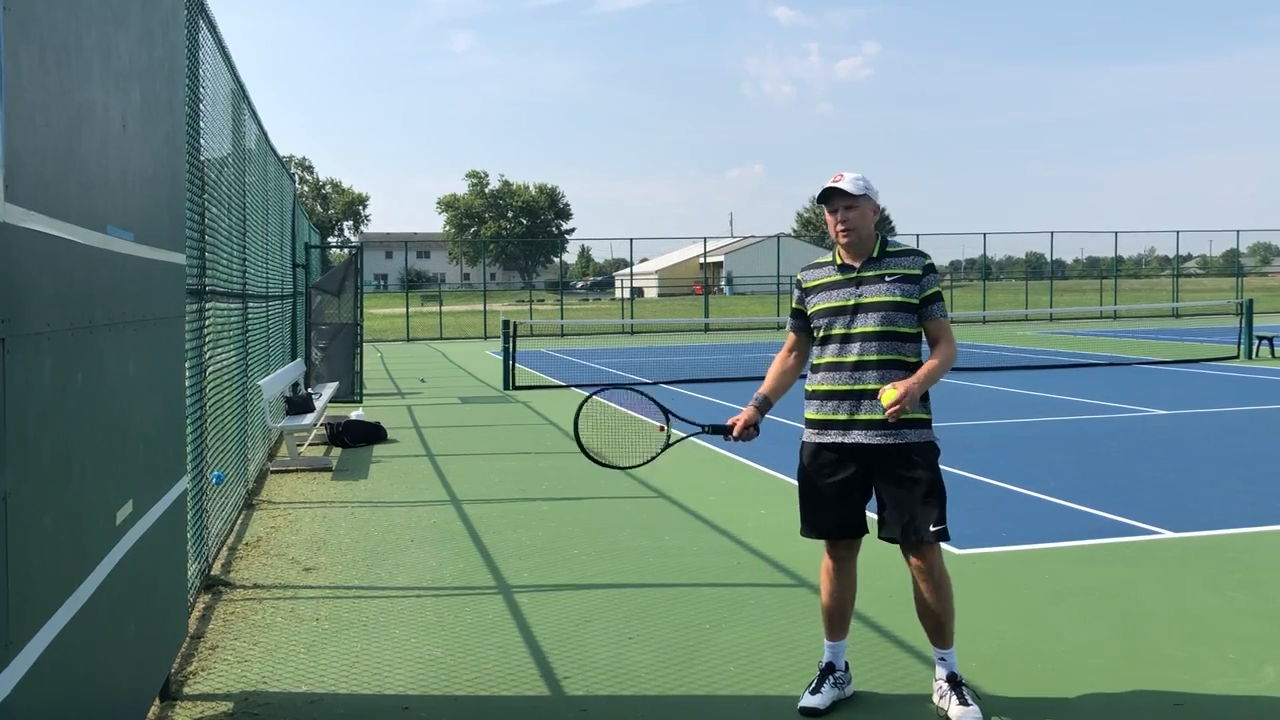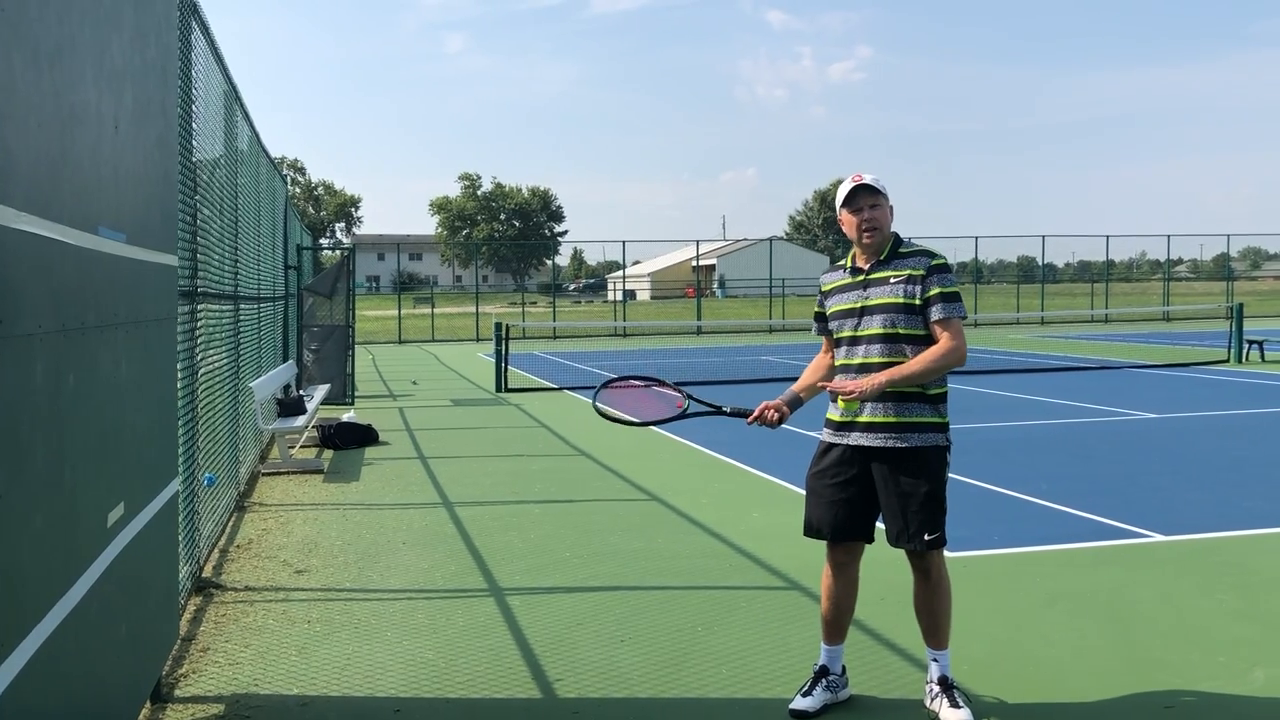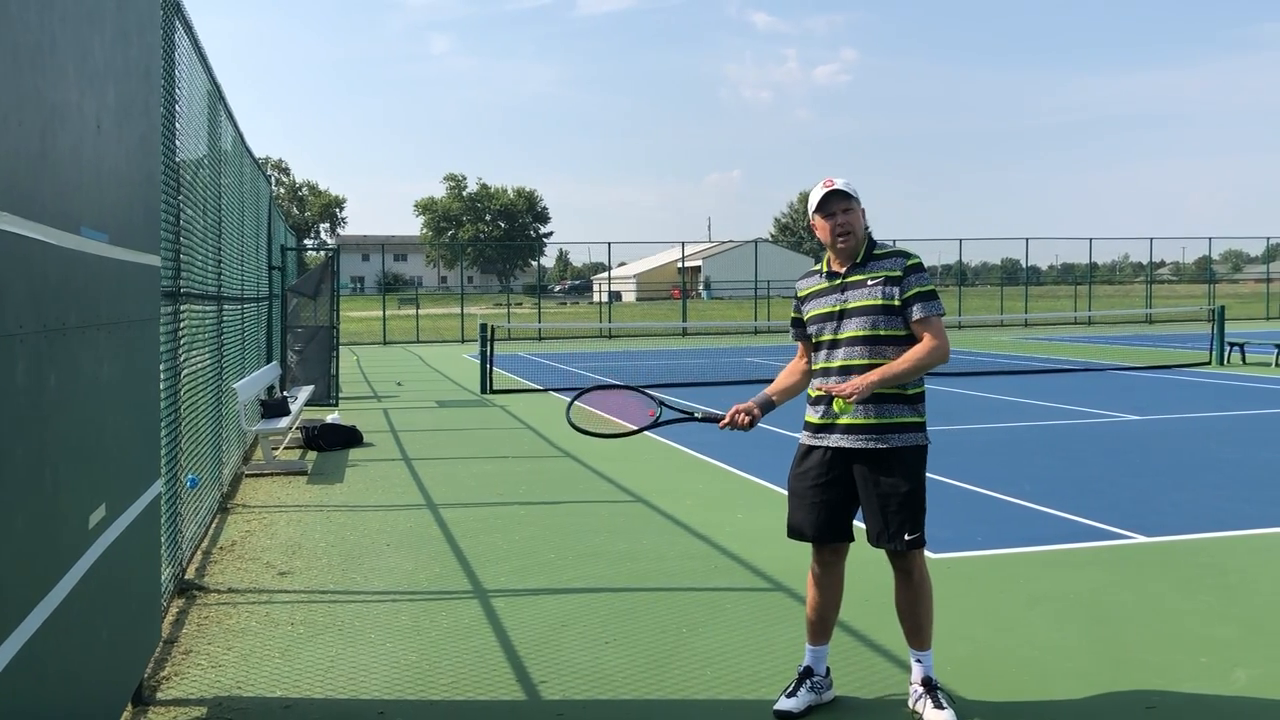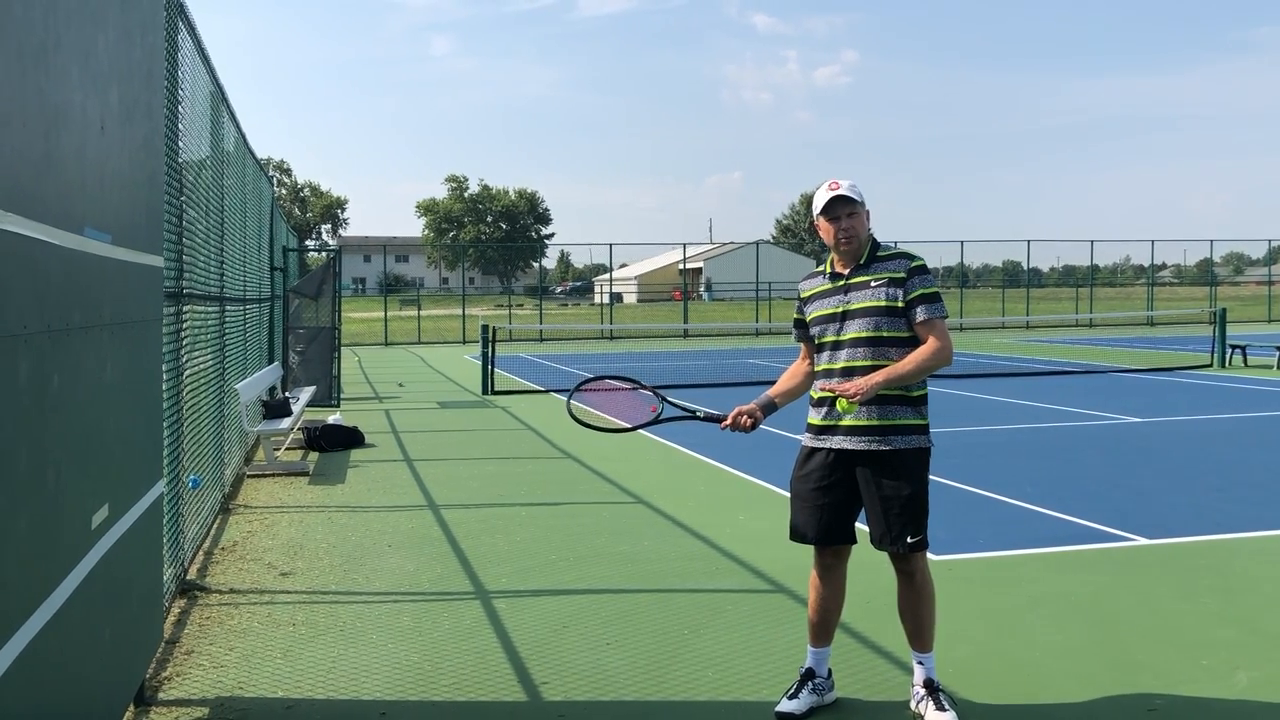
dt=1s
person 1, frame 1
left shoulder: (916, 267)
right shoulder: (810, 278)
left elbow: (945, 343)
right elbow: (793, 352)
left wrist: (917, 383)
right wrist: (757, 406)
left hip: (905, 438)
right hip: (829, 441)
left knee: (923, 555)
right knee: (838, 550)
left ankle: (947, 675)
right ankle: (834, 668)
person 1, frame 2
left shoulder: (928, 267)
right shoulder: (831, 280)
left elbow: (954, 349)
left wrist: (879, 381)
right wrist: (789, 400)
left hip: (914, 441)
right hip: (843, 440)
left knee: (926, 557)
right knee: (840, 551)
right ankle: (831, 672)
person 1, frame 3
left shoulder: (903, 267)
right shoulder: (806, 285)
left elbow: (936, 347)
left wrist: (868, 381)
right wrist: (760, 403)
left hip: (893, 441)
right hip: (822, 442)
left knee: (906, 555)
right knee: (825, 552)
right ankle: (815, 673)
person 1, frame 4
left shoulder: (907, 269)
right shoulder: (810, 286)
left elbow: (940, 349)
left wrist: (873, 382)
right wrist: (762, 405)
left hip: (896, 443)
right hip: (824, 444)
left knee: (909, 558)
right knee: (827, 554)
right ankle: (817, 674)
